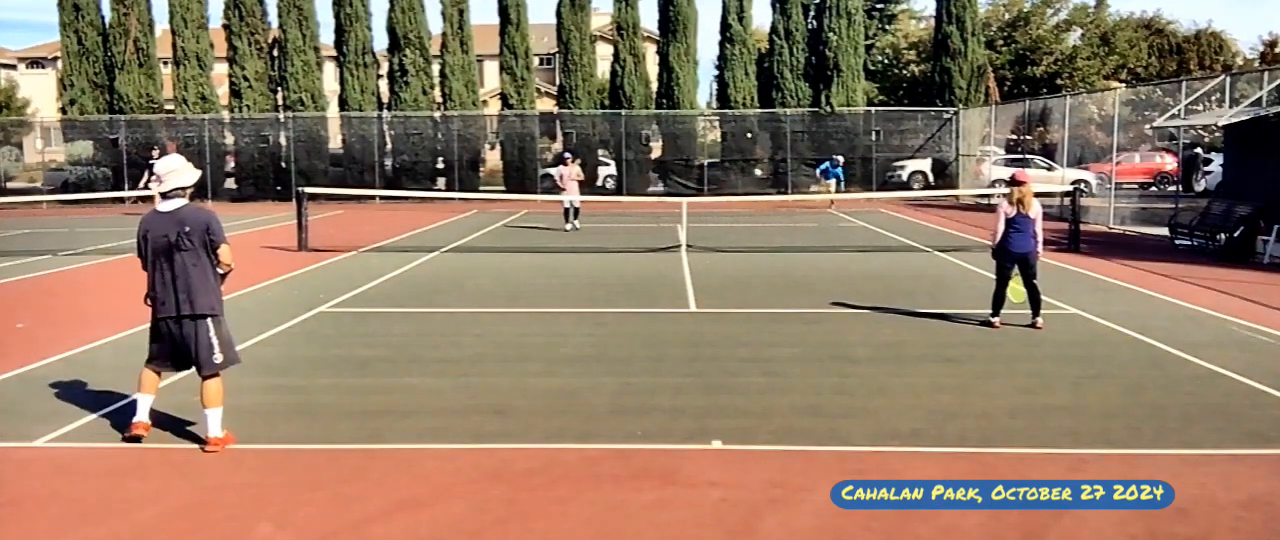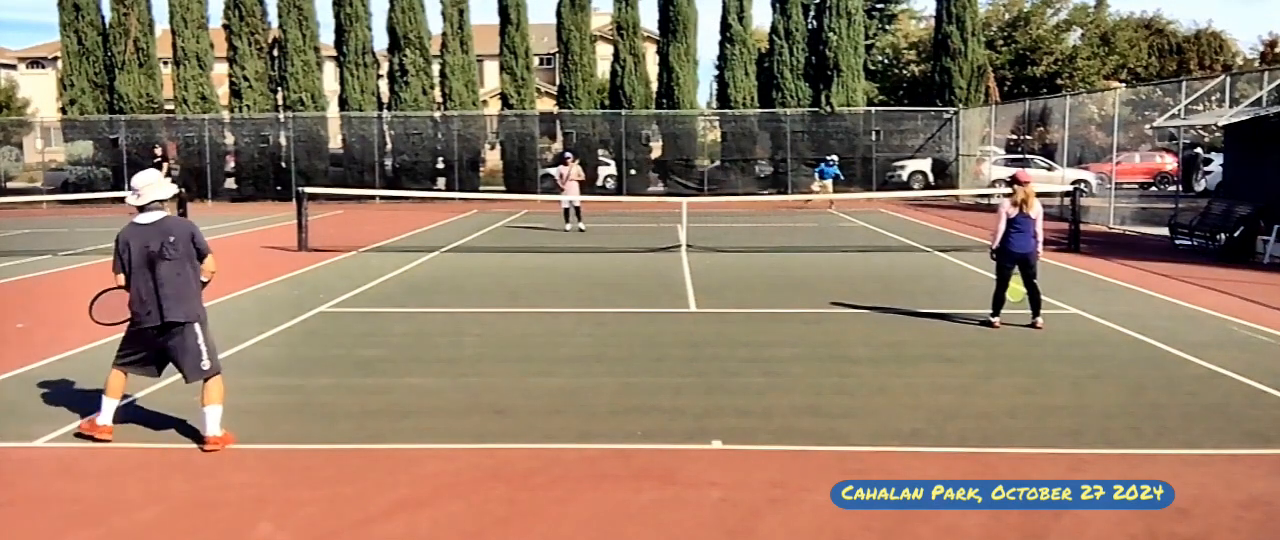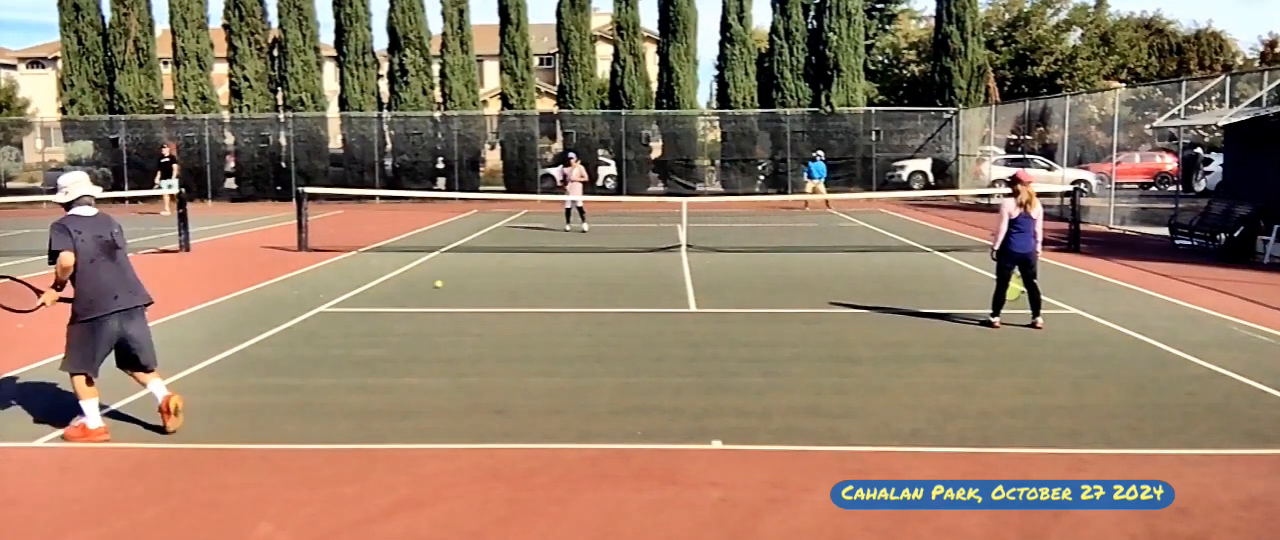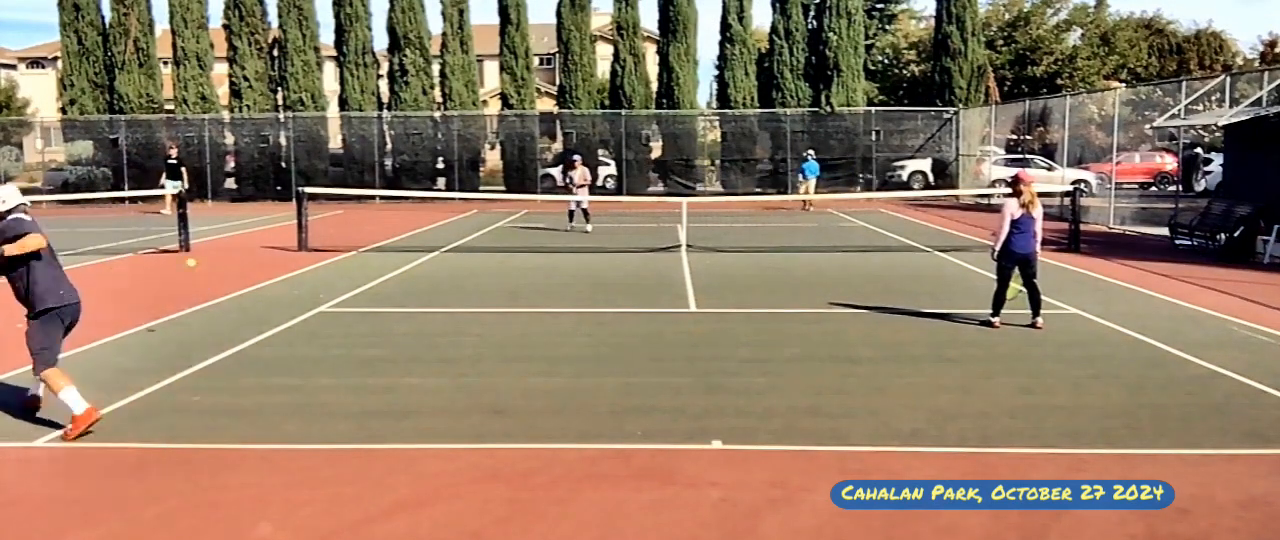
dt=0.3s
person 1, frame 1
left shoulder: (147, 222)
right shoulder: (203, 216)
left elbow: (147, 265)
right elbow: (226, 260)
right wrist: (214, 277)
left hip: (163, 308)
right hip: (201, 306)
left knee: (154, 364)
right knee: (211, 372)
left ankle: (140, 420)
right ankle: (215, 434)
person 1, frame 2
left shoulder: (125, 235)
right shoulder: (184, 227)
left elbow: (120, 280)
right elbow: (209, 269)
left hip: (144, 318)
right hip: (185, 315)
left knee: (121, 366)
right knee: (210, 374)
left ankle: (103, 422)
right ankle: (214, 434)
person 1, frame 3
left shoulder: (61, 227)
right shoulder: (110, 223)
left elbow: (66, 261)
left wrist: (55, 289)
left hip: (92, 310)
right hip: (132, 303)
left knee: (78, 369)
right knee: (137, 365)
left ankle: (93, 425)
right ankle: (165, 398)
person 1, frame 4
right shoulder: (27, 224)
left elbow: (39, 241)
left hip: (48, 305)
right hip: (69, 300)
left knee: (45, 366)
right knee: (43, 353)
left ankle: (82, 411)
right ankle: (35, 396)
person 2, frame 1
left shoulder: (1005, 204)
right shoulder: (1035, 204)
left elbow: (999, 229)
right elbow: (1038, 229)
left wrist: (994, 246)
right wrist: (1039, 248)
left hip: (1008, 249)
right hip: (1028, 250)
left knee: (1002, 284)
right knee: (1031, 284)
left ankle: (995, 318)
right ankle: (1037, 318)
person 2, frame 2
left shoulder: (1006, 203)
right shoulder: (1036, 204)
left elbow: (1000, 228)
right elbow: (1038, 229)
left wrist: (993, 246)
right wrist: (1039, 248)
left hip: (1008, 250)
right hip: (1028, 250)
left knee: (1002, 284)
right knee: (1031, 284)
left ankle: (995, 318)
right ankle: (1037, 318)
person 2, frame 3
left shoulder: (1008, 203)
right shoulder: (1036, 204)
left elbow: (1002, 229)
right elbow: (1038, 230)
left wrist: (995, 247)
right wrist: (1038, 247)
left hip: (1009, 250)
right hip: (1028, 250)
left knee: (1002, 284)
right knee: (1031, 284)
left ankle: (995, 318)
right ankle: (1037, 318)
person 2, frame 4
left shoulder: (1010, 203)
right shoulder: (1037, 205)
left elbow: (1004, 229)
right elbow: (1038, 230)
left wrist: (996, 248)
right wrist: (1037, 248)
left hip: (1010, 250)
right hip: (1029, 251)
left knee: (1002, 284)
right knee: (1031, 284)
left ankle: (995, 318)
right ankle: (1037, 318)
